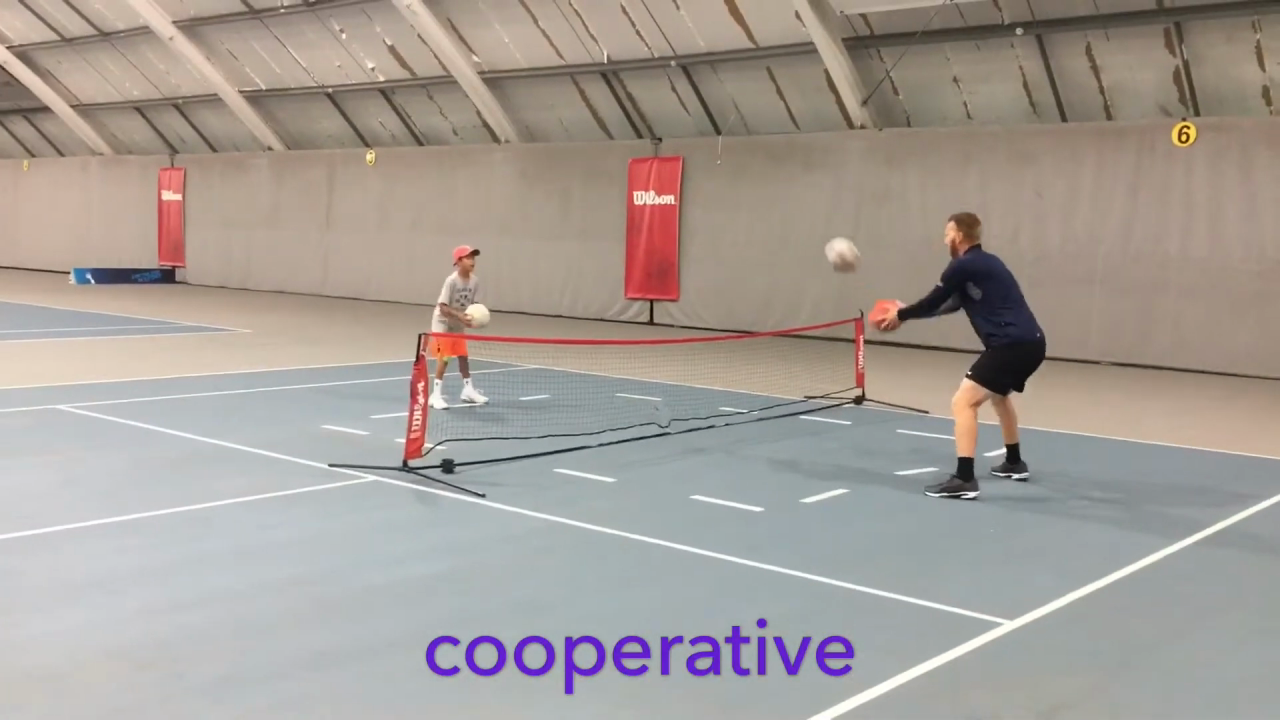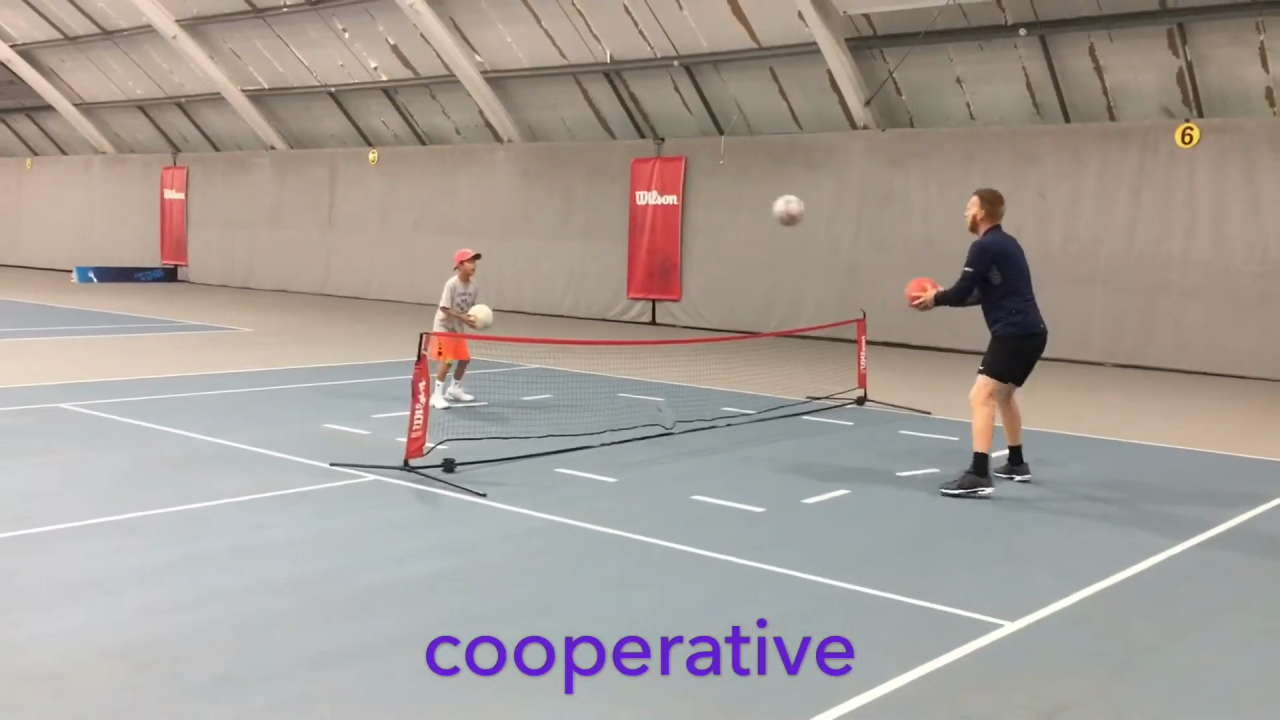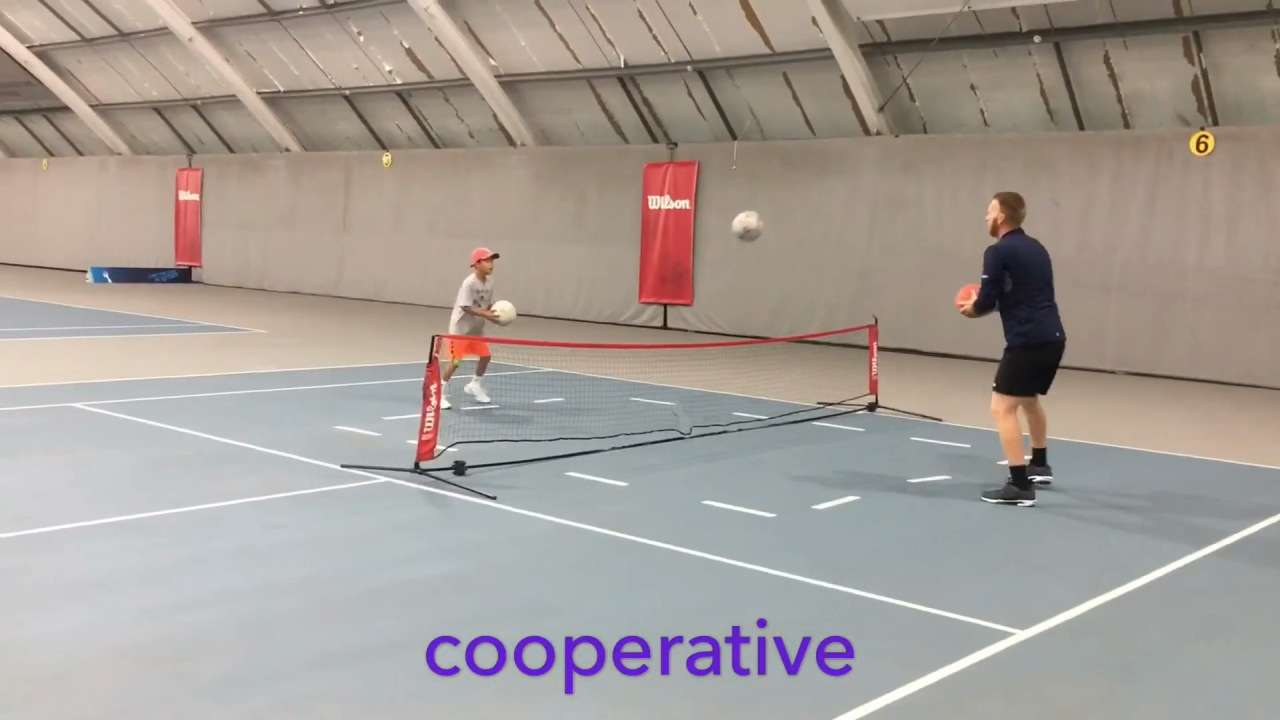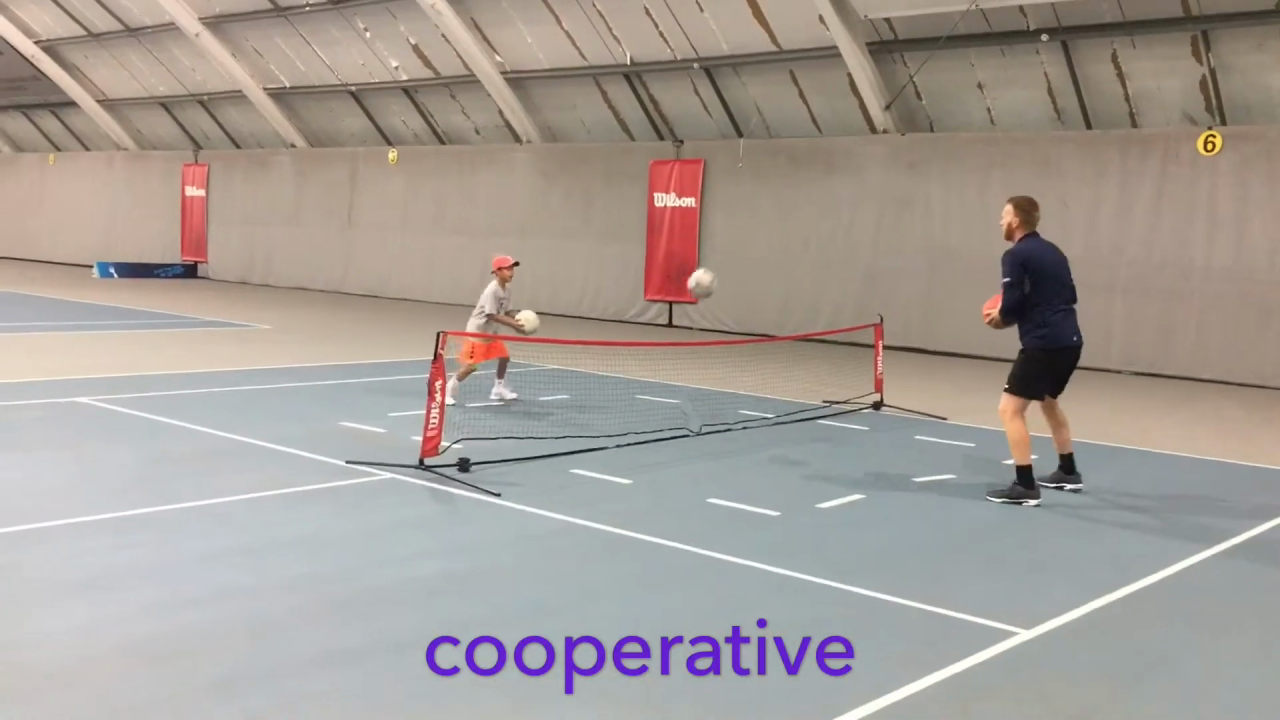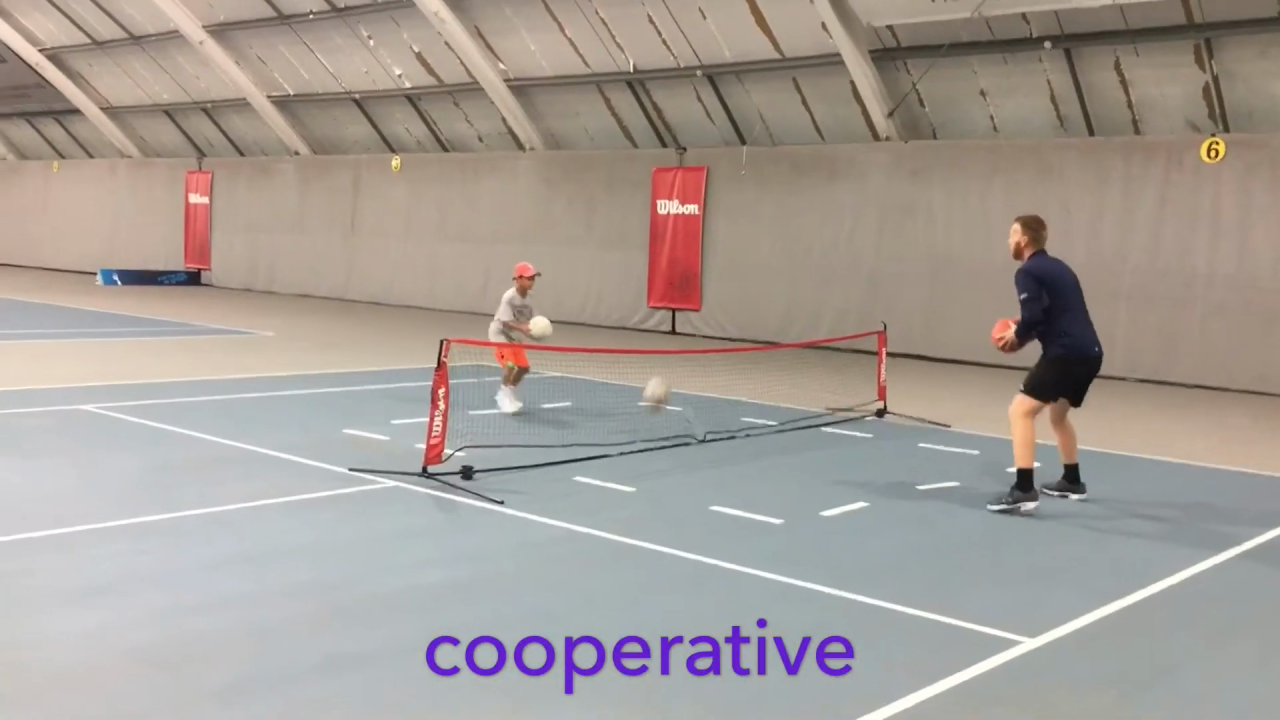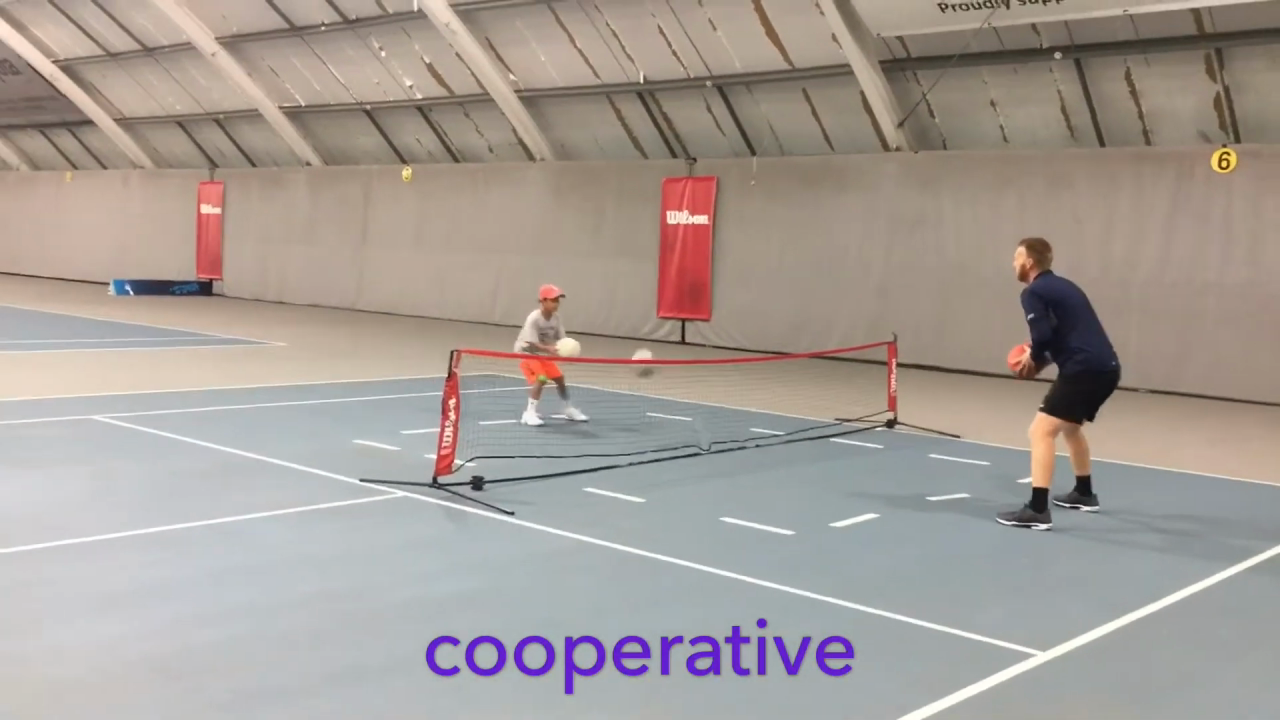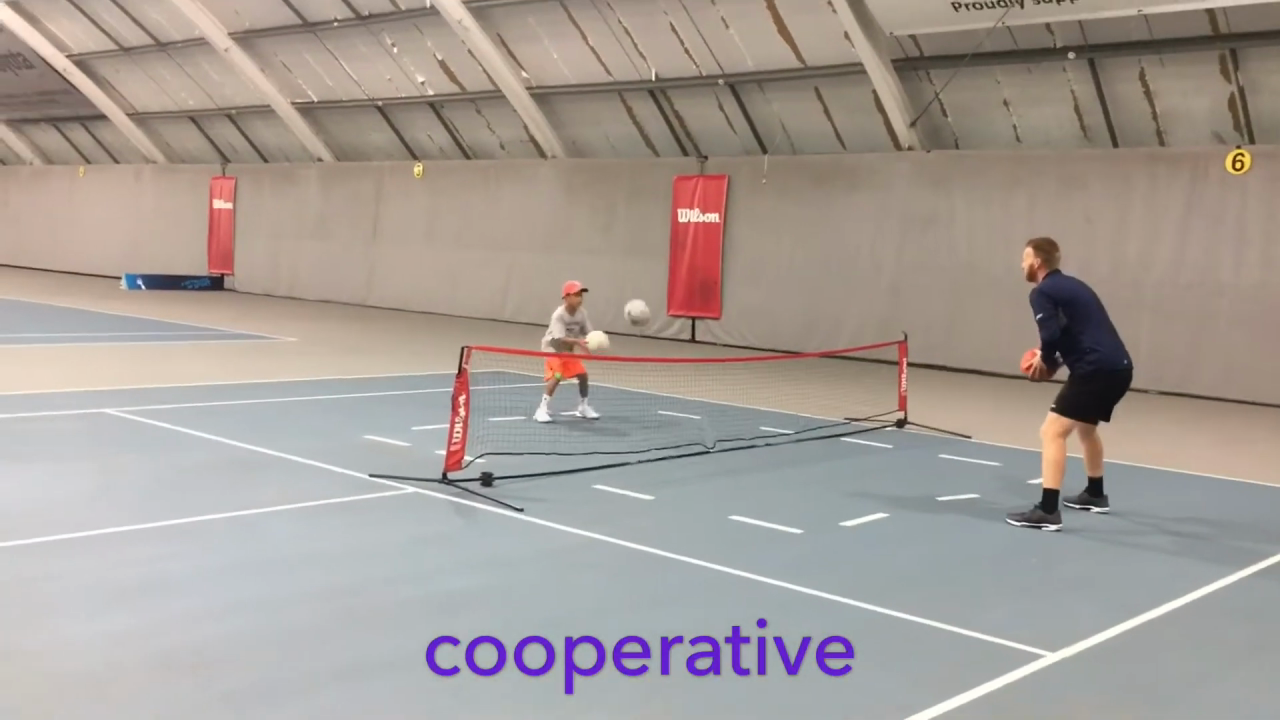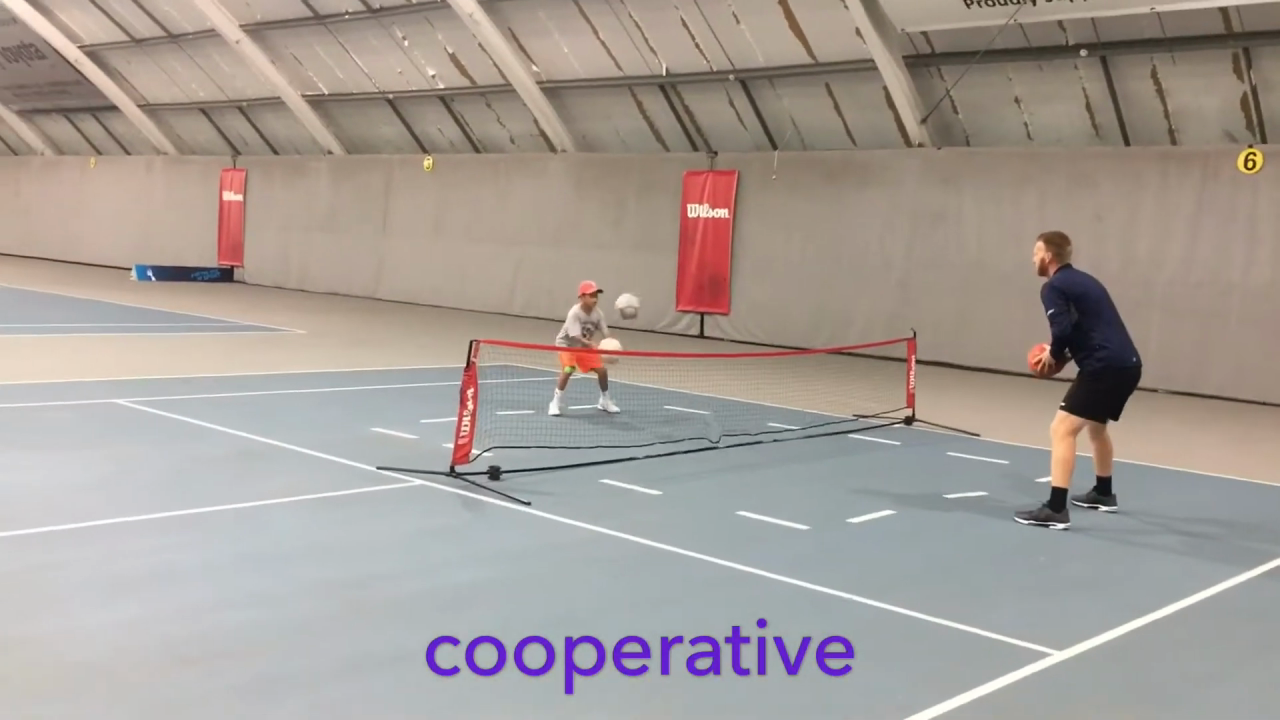
dt=0.2s
person 1, frame 1
left shoulder: (963, 266)
right shoulder: (986, 263)
left elbow: (932, 303)
right elbow: (955, 302)
left wrist: (900, 315)
right wrist: (908, 312)
left hip: (1011, 345)
right hip: (1031, 343)
left knee: (964, 402)
right knee: (999, 394)
left ankle: (964, 479)
right ankle: (1014, 462)
person 1, frame 2
left shoulder: (984, 246)
right shoulder: (1005, 243)
left elbow: (962, 292)
left wrist: (935, 299)
right wrist: (942, 296)
left hip: (1014, 334)
right hip: (1031, 332)
left knee: (981, 397)
right knee: (1004, 394)
left ankle: (978, 474)
right ankle: (1016, 463)
person 1, frame 3
left shoulder: (998, 251)
right shoulder: (1035, 248)
left elbow: (987, 299)
left wrist: (975, 307)
right wrist: (986, 303)
left hip: (1027, 342)
right hip: (1052, 338)
left knee: (1002, 408)
right knee: (1029, 400)
left ankle: (1020, 486)
right ankle: (1040, 465)
person 1, frame 4
left shoulder: (1016, 255)
right shoulder: (1053, 252)
left elbow: (1012, 304)
left wrist: (1001, 316)
left hip: (1043, 345)
right hip: (1070, 341)
left knee: (1010, 409)
right knee: (1049, 403)
left ankle: (1026, 486)
right ankle: (1068, 472)
person 1, frame 5
left shoulder: (1028, 272)
right shoulder: (1058, 268)
left elbow: (1033, 317)
left wrist: (1018, 336)
right wrist: (1026, 334)
left hip: (1066, 354)
right hip: (1089, 352)
left knee: (1021, 412)
right knee: (1058, 412)
left ankle: (1024, 490)
right ankle: (1072, 481)
person 1, frame 6
left shoulder: (1033, 292)
right shoulder: (1064, 286)
left elbow: (1042, 336)
left wrist: (1033, 358)
right wrist: (1045, 358)
left hip: (1084, 370)
right hip: (1106, 367)
left knee: (1041, 431)
right knee: (1070, 426)
left ankle: (1037, 509)
right ankle: (1084, 493)
person 1, frame 7
left shoulder: (1042, 292)
right shoulder: (1073, 285)
left elbow: (1051, 335)
left wrist: (1045, 360)
right wrist: (1057, 360)
left hip: (1096, 370)
right hip: (1118, 367)
left knee: (1052, 431)
right knee: (1086, 427)
left ankle: (1047, 510)
right ankle: (1095, 494)
person 1, frame 8
left shoulder: (1054, 286)
right shoulder: (1083, 280)
left elbow: (1063, 330)
left wrist: (1053, 355)
right wrist: (1064, 355)
left hip: (1105, 367)
right hip: (1127, 364)
left knee: (1062, 429)
right knee: (1096, 425)
left ankle: (1056, 509)
right ankle: (1103, 493)
